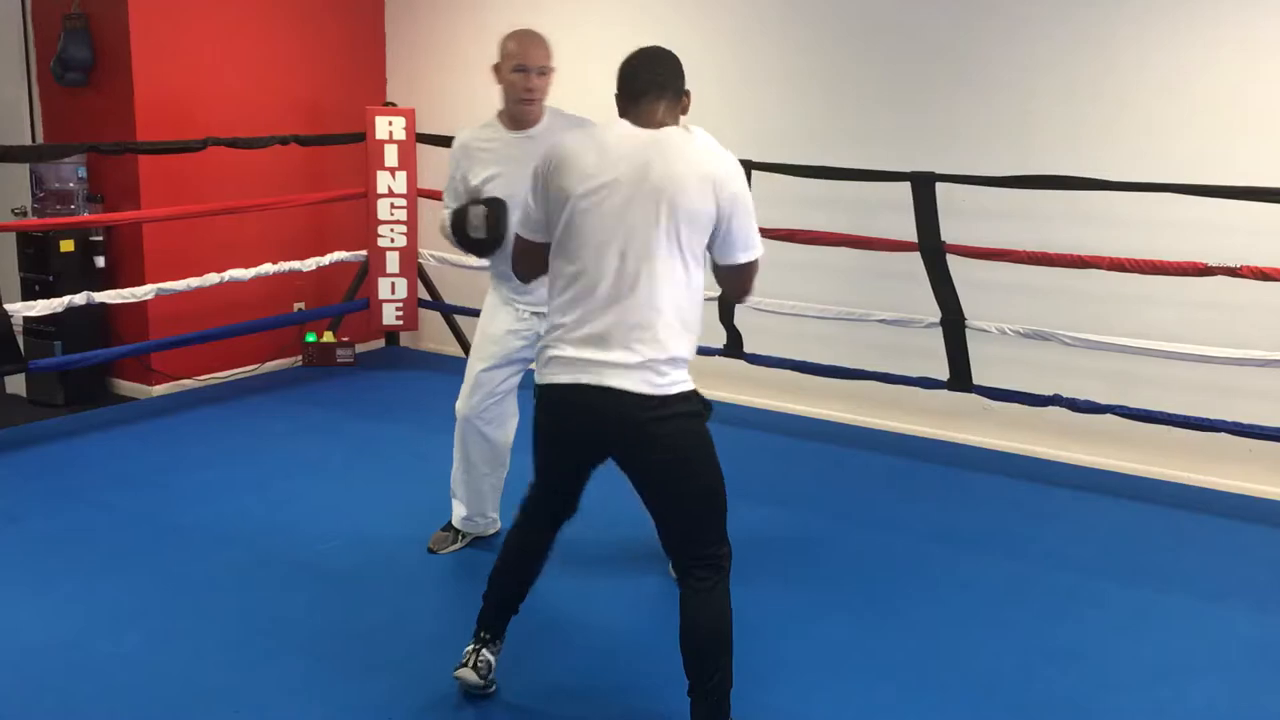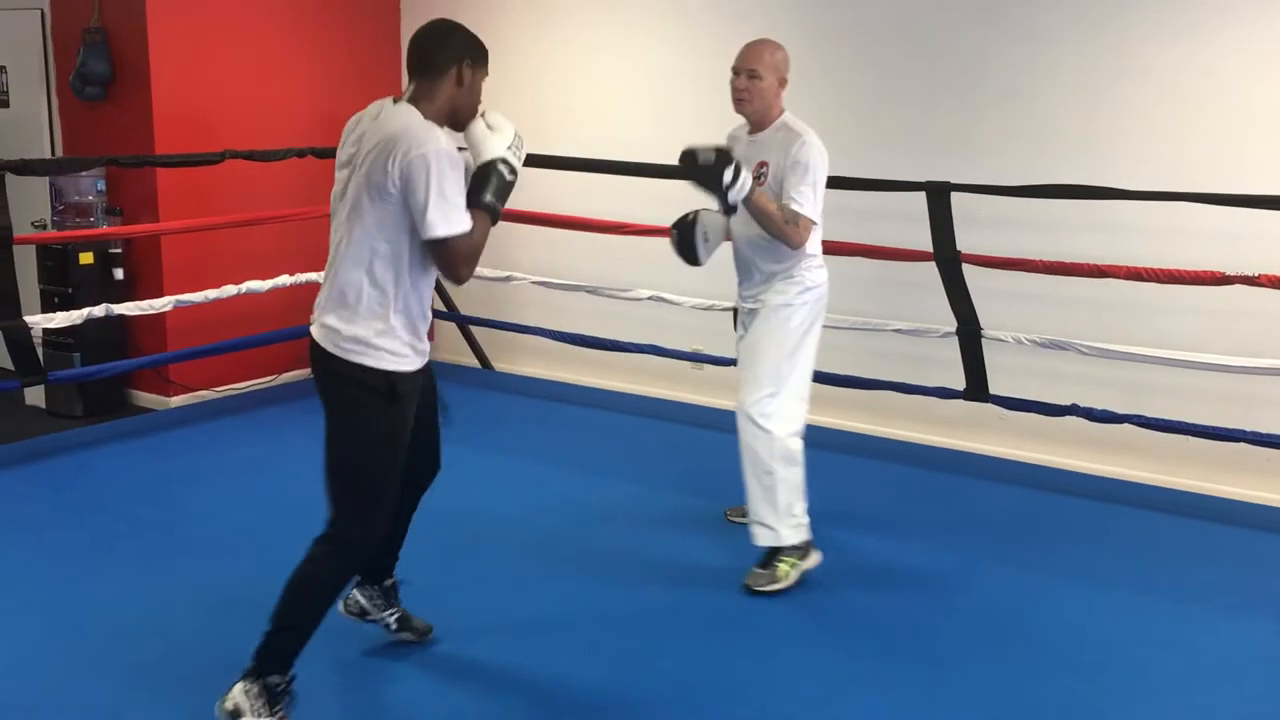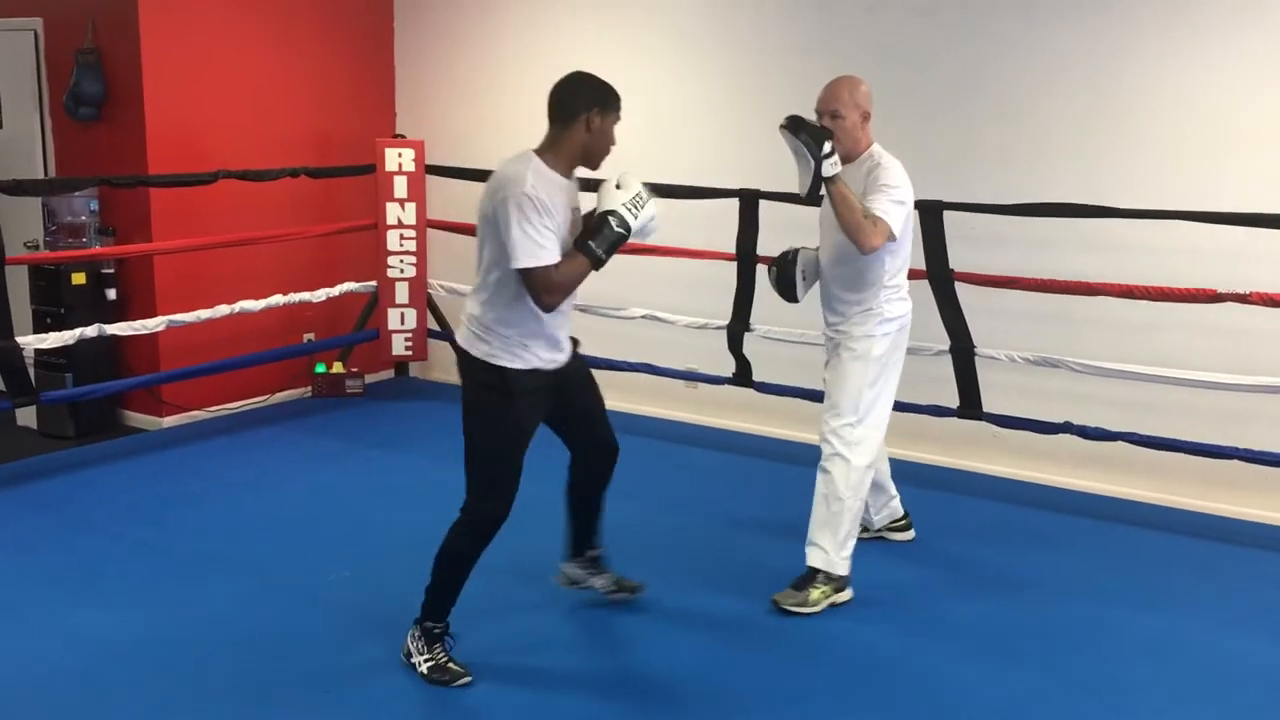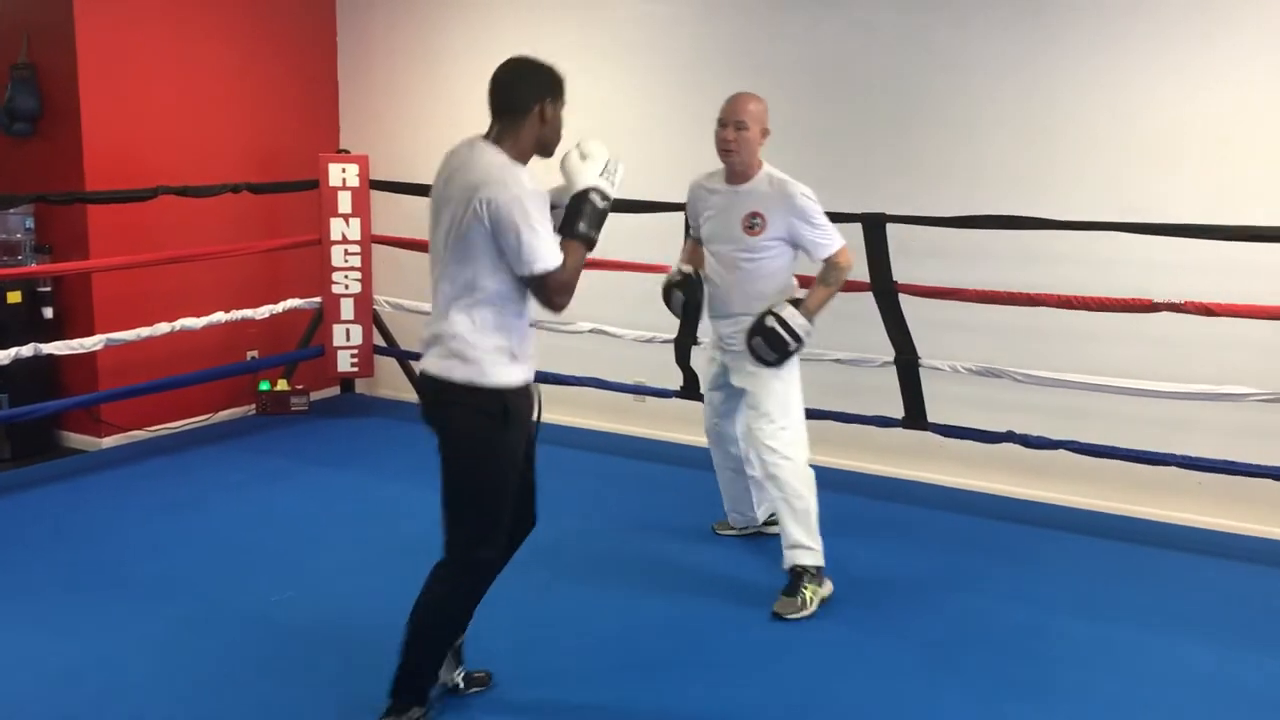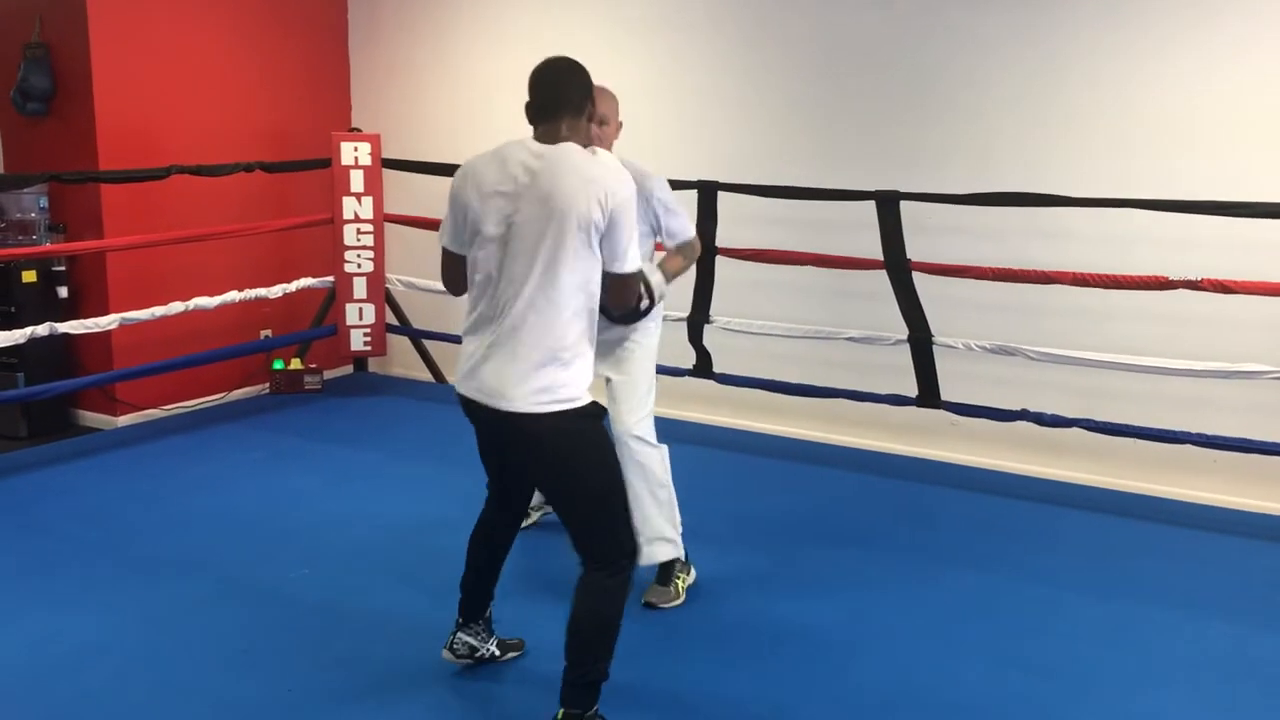
dt=1s
person 1, frame 1
left shoulder: (564, 155)
right shoulder: (715, 167)
left elbow: (524, 265)
right elbow: (738, 285)
left hip: (563, 384)
right hip: (654, 397)
left knee: (542, 510)
right knee: (704, 564)
left ankle: (482, 647)
person 1, frame 2
left shoulder: (369, 121)
right shoulder: (427, 145)
right elbow: (459, 264)
right wrist: (494, 178)
left hip: (388, 349)
right hip: (371, 360)
left knee: (419, 469)
right knee: (351, 530)
left ankle: (374, 589)
person 1, frame 3
left shoulder: (562, 179)
right shoulder: (526, 188)
right elbow: (547, 290)
left wrist: (614, 224)
right wrist: (607, 233)
left hip: (554, 355)
right hip: (502, 364)
left knee: (599, 450)
right knee: (488, 505)
left ankle: (584, 561)
right ankle: (426, 631)
person 1, frame 4
left shoulder: (466, 158)
right shoulder: (509, 187)
right elbow: (555, 291)
left wrist: (559, 209)
right wrist: (588, 211)
left hip: (478, 374)
right hip: (478, 385)
left knee: (517, 519)
right knee: (471, 555)
left ankle: (439, 661)
person 1, frame 5
left shoulder: (476, 172)
right shoulder: (606, 178)
left elbow: (454, 276)
right elbow: (621, 299)
right wrist: (649, 281)
left hip: (479, 385)
right hip: (552, 399)
left knee: (506, 500)
right knee: (610, 556)
left ankle: (471, 630)
person 2, frame 1
left shoulder: (583, 134)
right shoulder: (472, 145)
right elbow: (455, 222)
right wrist: (462, 229)
right hip: (512, 302)
right knee: (478, 410)
right ankle: (473, 519)
person 2, frame 2
left shoulder: (800, 144)
right shoulder: (736, 140)
left elbow: (797, 233)
left wrist: (740, 187)
right wrist: (705, 223)
left hip: (791, 293)
right hip: (755, 292)
left knee: (762, 407)
right knee: (767, 403)
left ankle: (790, 542)
right ankle: (779, 505)
person 2, frame 3
left shoulder: (886, 174)
right shoulder: (842, 170)
left elbow: (869, 240)
left wrist: (828, 174)
right wrist: (811, 262)
left hip: (874, 323)
right hip: (845, 321)
left knee: (844, 436)
right knee: (860, 427)
left ankle: (829, 571)
right ankle: (887, 514)
person 2, frame 4
left shoulder: (788, 195)
right shoulder: (702, 189)
left elbow: (840, 262)
left wrist: (802, 314)
right wrist: (683, 273)
left hip: (768, 342)
right hip: (722, 337)
left knee: (778, 445)
right knee: (721, 430)
left ankle: (808, 569)
right ankle: (754, 513)
person 2, frame 5
left shoulder: (644, 186)
left elbow: (689, 245)
left hip: (628, 329)
left knee: (632, 431)
left ankle: (670, 559)
right ankle: (541, 495)
